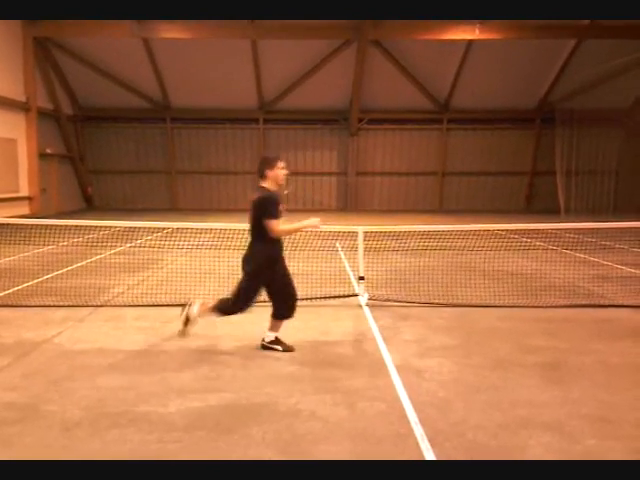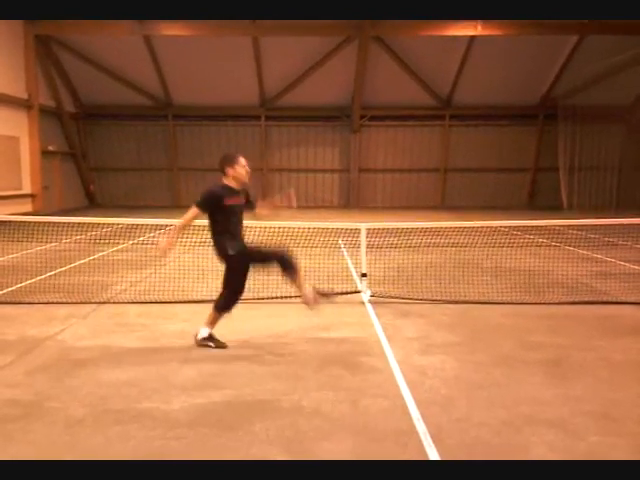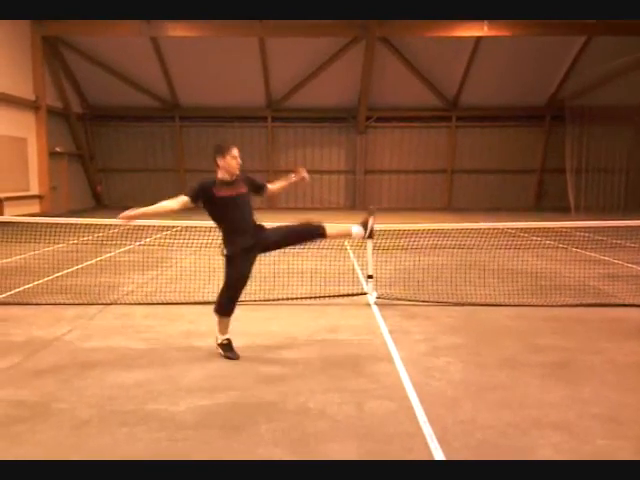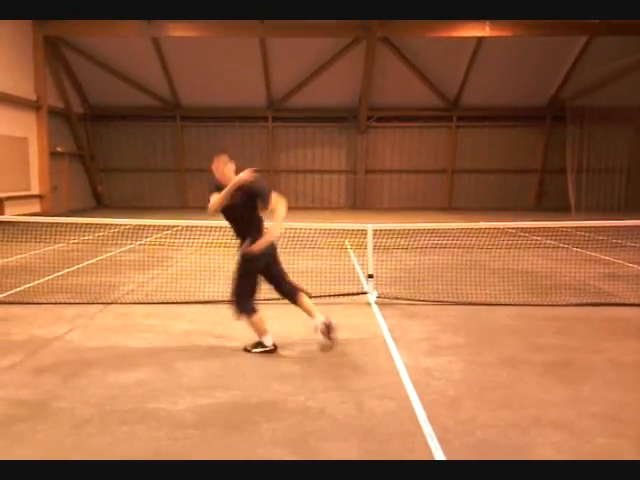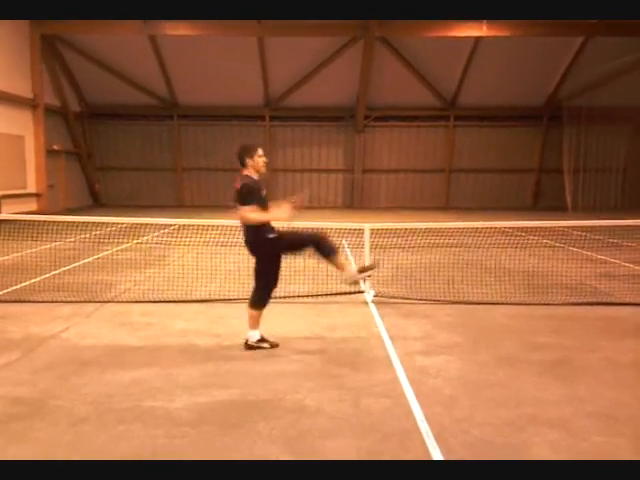
dt=0.4s
person 1, frame 1
left shoulder: (268, 194)
right shoulder: (267, 198)
right elbow: (276, 230)
right wrist: (306, 224)
left hip: (272, 259)
right hip: (260, 259)
left knee: (287, 300)
right knee: (238, 303)
left ankle: (270, 338)
right ankle: (195, 310)
person 1, frame 2
left shoulder: (242, 191)
right shoulder: (215, 193)
left elbow: (255, 208)
right elbow: (190, 215)
left wrist: (275, 203)
right wrist: (170, 238)
left hip: (238, 247)
right hip: (231, 249)
left knee: (231, 293)
right knee: (283, 258)
left ankle: (204, 334)
right ankle: (307, 294)
person 1, frame 3
left shoulder: (244, 180)
right shoulder: (207, 187)
left elbow: (271, 189)
right elbow: (176, 203)
left wrist: (294, 179)
right wrist: (139, 212)
left hip: (259, 236)
right hip: (238, 246)
left knee: (307, 230)
right knee: (230, 293)
left ankle: (359, 231)
right ankle: (223, 340)
person 1, frame 4
left shoulder: (251, 185)
right shoulder: (218, 187)
left elbow: (279, 205)
right elbow: (213, 206)
left wrist: (272, 233)
right wrist: (233, 185)
left hip: (256, 246)
right hip: (251, 245)
left knee: (242, 297)
right knee: (286, 287)
left ankle: (266, 342)
right ankle: (321, 322)
person 1, frame 5
left shoulder: (248, 182)
right shoulder: (248, 184)
right elbow: (246, 216)
left wrist: (274, 208)
right wrist: (273, 215)
left hip: (261, 239)
right hip: (264, 239)
left knee: (264, 287)
